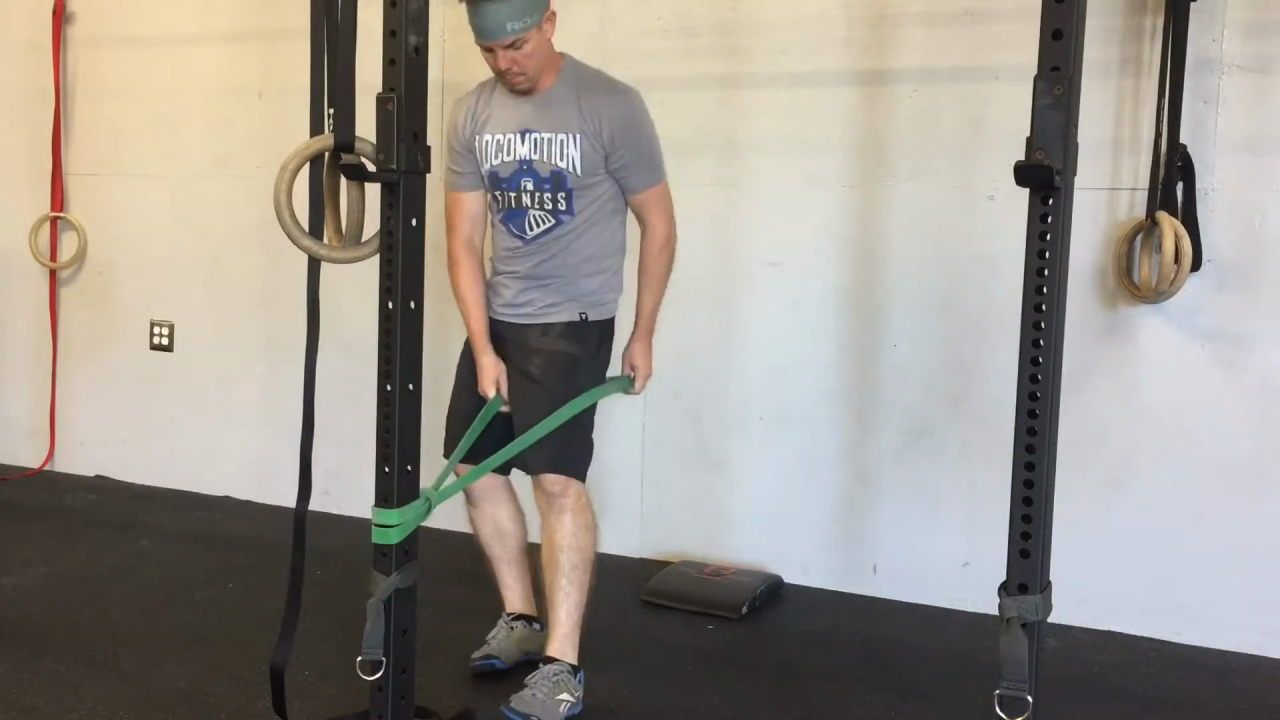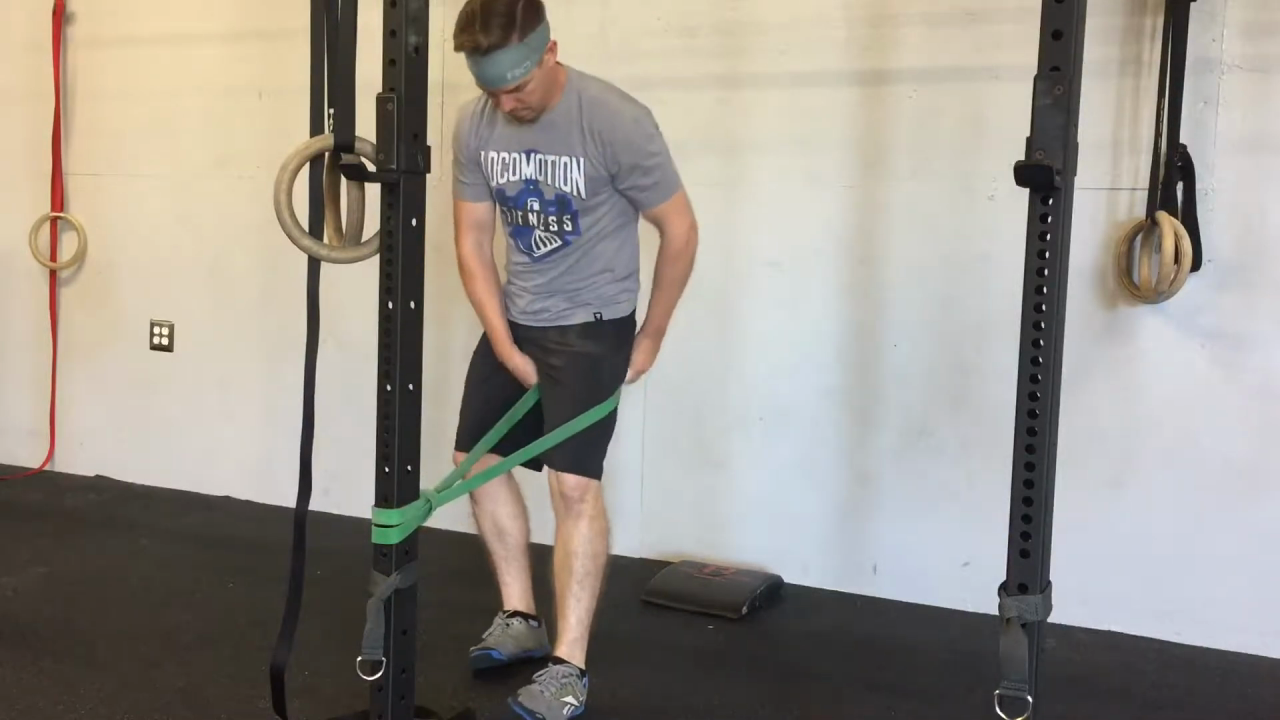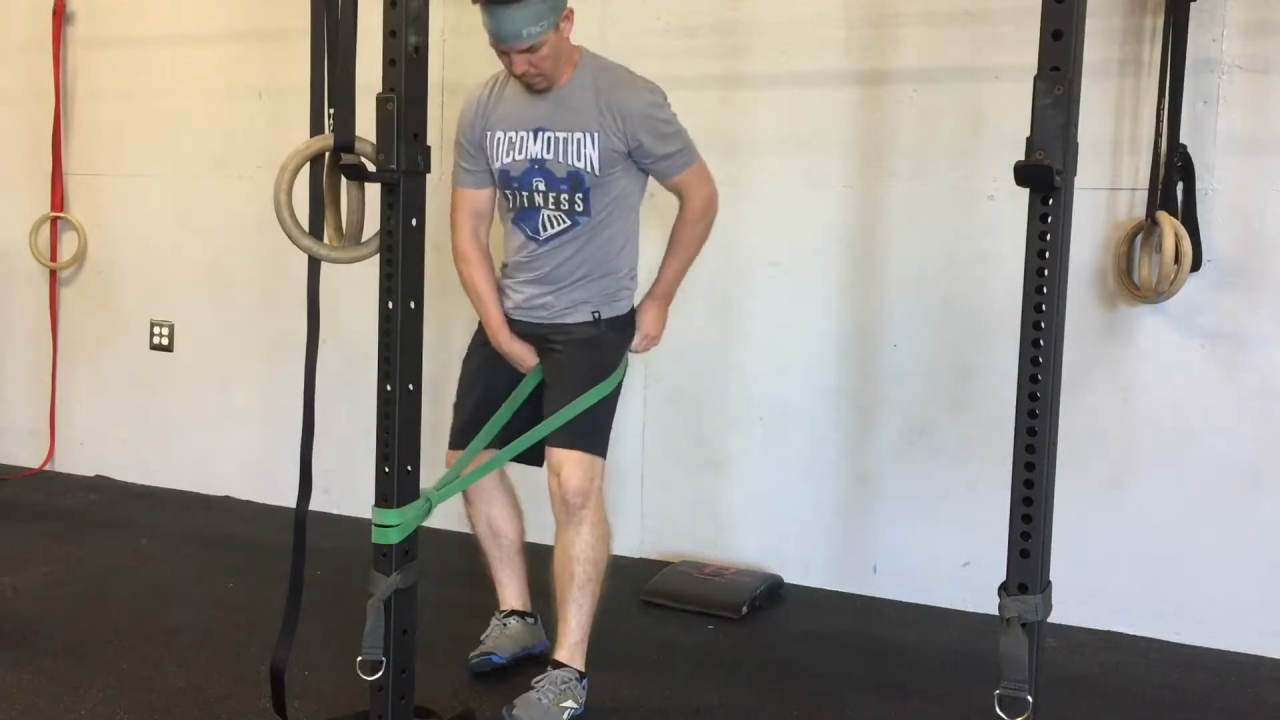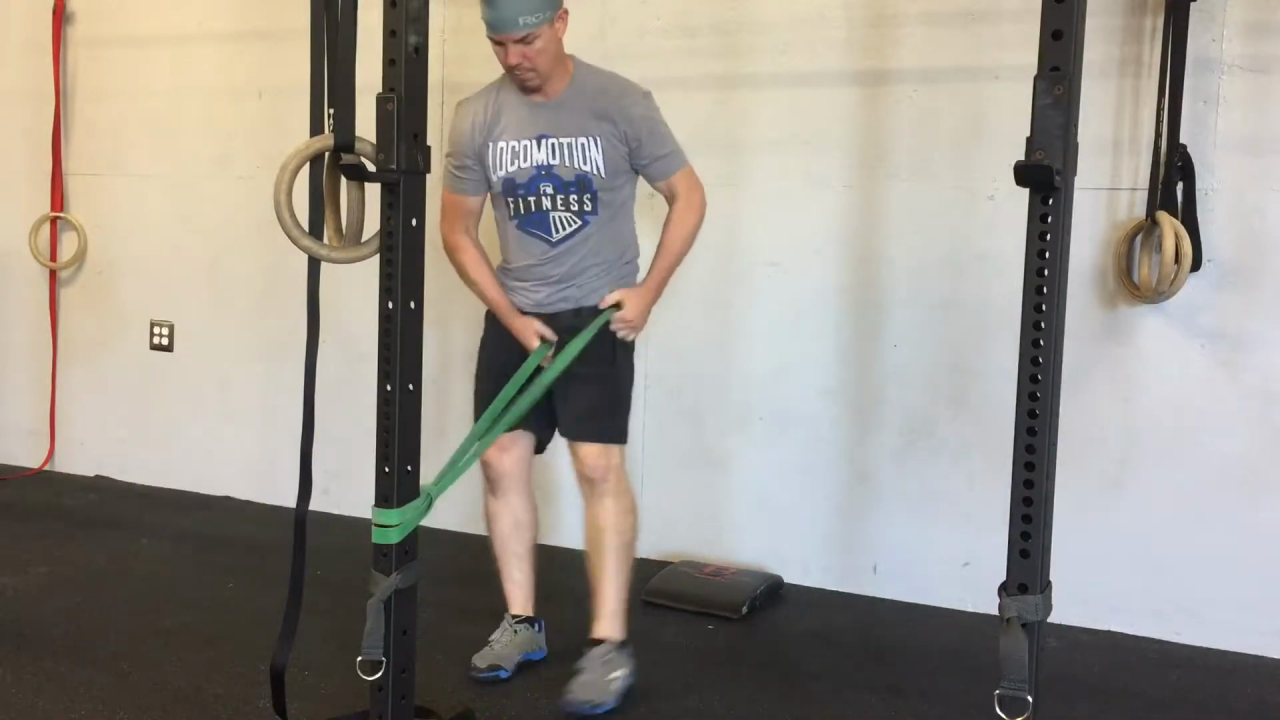
dt=0.5s
person 1, frame 1
left shoulder: (611, 107)
right shoulder: (472, 114)
left elbow: (658, 224)
right elbow: (463, 239)
left wrist: (643, 335)
right wrist: (481, 348)
left hip: (573, 323)
right hip: (498, 321)
left knee: (558, 480)
right knee: (477, 473)
right ankle: (521, 619)
person 1, frame 2
left shoulder: (615, 121)
right shoulder: (474, 125)
left elbow: (680, 231)
right elbow: (472, 244)
left wrist: (651, 336)
right wrist: (505, 348)
left hip: (592, 326)
right hip: (516, 321)
left knee: (573, 485)
right knee: (478, 460)
right ankle: (521, 617)
person 1, frame 3
left shoulder: (628, 101)
right shoulder: (482, 108)
left elbow: (700, 197)
right elbow: (468, 231)
left wrist: (658, 300)
right wrist: (501, 333)
left hip: (590, 324)
right hip: (509, 320)
left knee: (574, 484)
right knee: (472, 462)
right ankle: (517, 616)
person 1, frame 4
left shoulder: (621, 104)
right shoulder: (476, 116)
left elbow: (688, 198)
right elbow: (457, 230)
left wrist: (646, 295)
right wrist: (508, 313)
left hip: (599, 312)
right hip: (517, 316)
left knee: (600, 466)
right knee: (502, 462)
left ankle: (608, 644)
right ankle: (522, 622)
